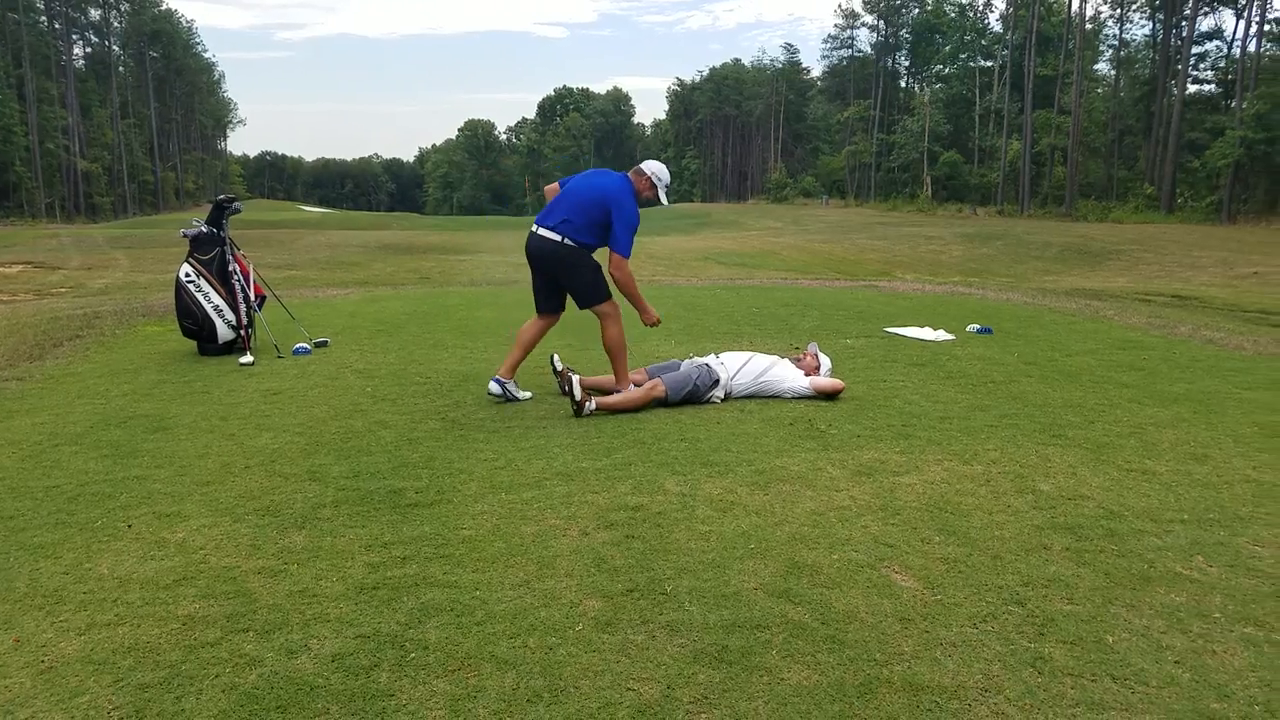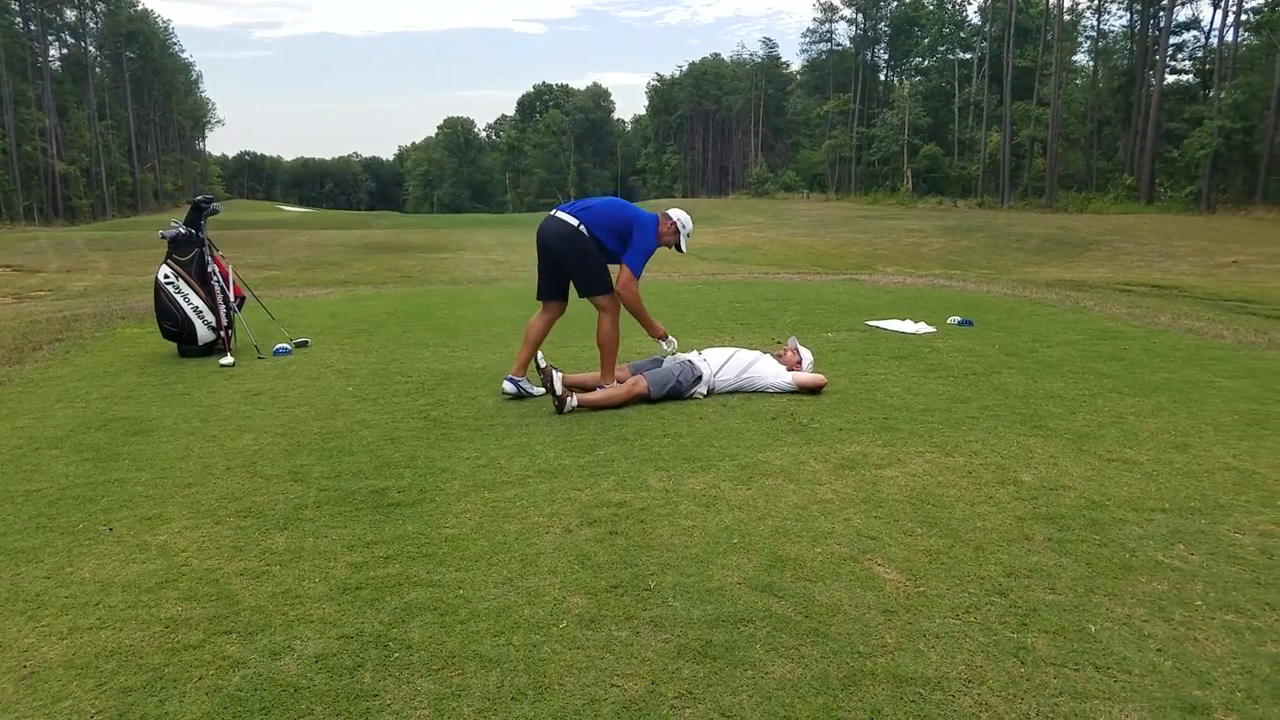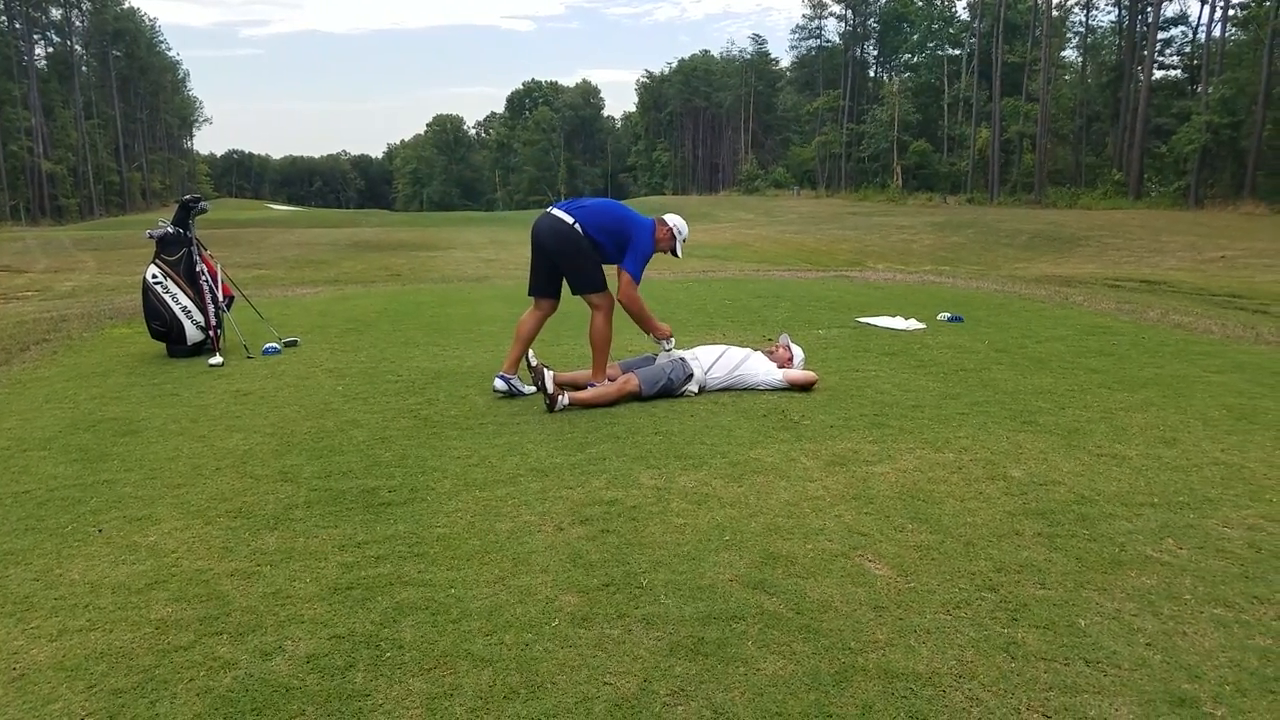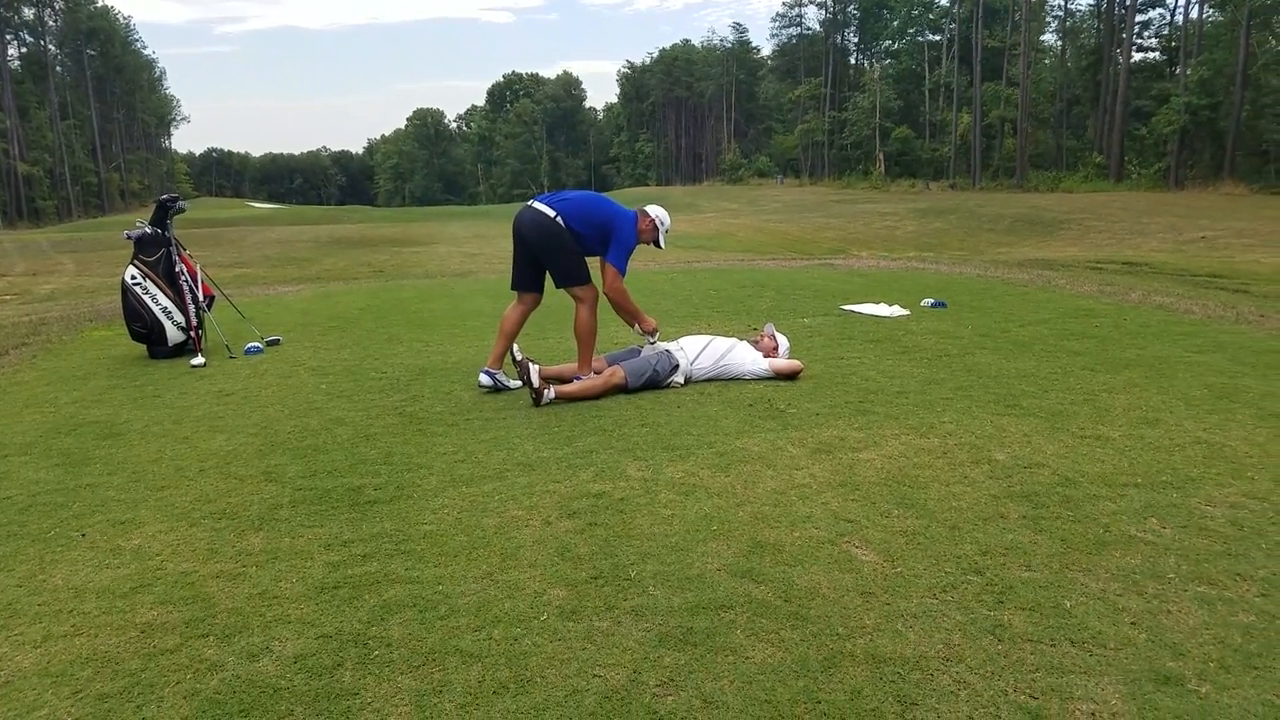
dt=0.7s
person 1, frame 1
left shoulder: (795, 380)
right shoulder: (782, 364)
left elbow: (837, 385)
left wrist: (821, 389)
left hip: (714, 380)
right hip: (707, 363)
left knee: (652, 388)
right knee: (639, 376)
left ankle: (590, 404)
right ankle: (575, 381)
person 1, frame 2
left shoulder: (777, 375)
right shoulder: (763, 359)
left elbow: (820, 380)
left wrist: (805, 383)
left hip: (698, 376)
right hip: (691, 360)
left knee: (635, 386)
right knee: (621, 373)
left ankle: (571, 400)
right ankle: (559, 378)
person 1, frame 3
left shoulder: (767, 373)
right shoulder: (753, 356)
left elbow: (811, 377)
left wrist: (795, 381)
left hip: (689, 373)
right hip: (683, 356)
left knee: (626, 384)
right knee: (611, 371)
left ankle: (562, 398)
right ankle: (551, 377)
person 1, frame 4
left shoulder: (753, 362)
right shoulder: (739, 345)
left elbow: (796, 366)
left wrist: (780, 368)
left hip: (675, 364)
right hip: (667, 348)
left knee: (612, 377)
right knee: (597, 364)
left ankle: (548, 392)
right ankle: (536, 371)
person 2, frame 1
left shoulder: (598, 174)
right shoulder: (626, 206)
left elbow: (551, 190)
right elbow: (617, 270)
right wrist: (643, 309)
left hip: (536, 241)
right hip: (563, 249)
left knee: (546, 316)
right knee: (609, 313)
left ankle: (504, 378)
right ankle: (624, 388)
person 2, frame 2
left shoulder: (637, 221)
right shoulder: (647, 232)
left elbow: (631, 286)
right elbow: (624, 289)
left wrist: (659, 332)
right wrist: (651, 326)
left hip: (550, 227)
right hip: (571, 234)
left knee: (551, 309)
right knee: (608, 307)
left ankle: (515, 378)
right ankle: (607, 385)
person 2, frame 3
left shoulder: (633, 227)
right shoulder: (644, 236)
left elbow: (629, 291)
right elbow: (625, 296)
left wrist: (651, 329)
right wrist: (654, 328)
left hip: (545, 224)
right hip: (566, 232)
left knee: (543, 307)
right knee: (602, 305)
left ankle: (507, 375)
right ankle: (598, 383)
person 2, frame 4
left shoulder: (613, 219)
right shoulder: (626, 228)
left elbow: (611, 286)
right elbow: (612, 289)
left wrist: (635, 324)
right wrist: (642, 319)
left hip: (527, 217)
right hip: (547, 225)
left knee: (526, 301)
right knee: (586, 298)
left ankle: (491, 370)
right ankle: (583, 375)
